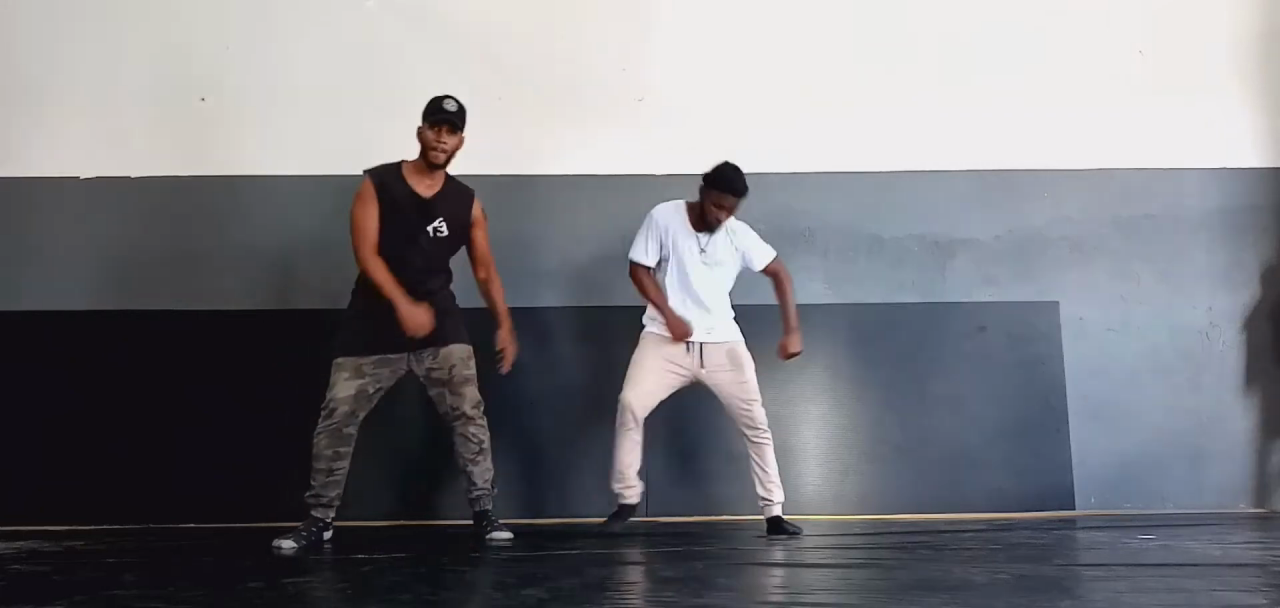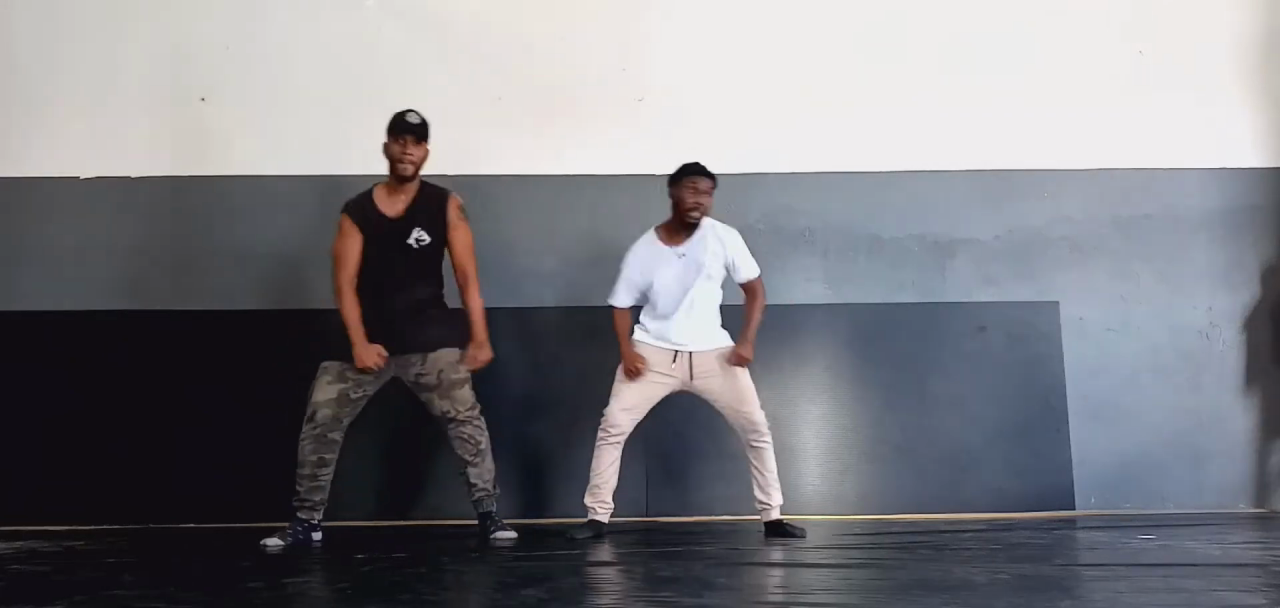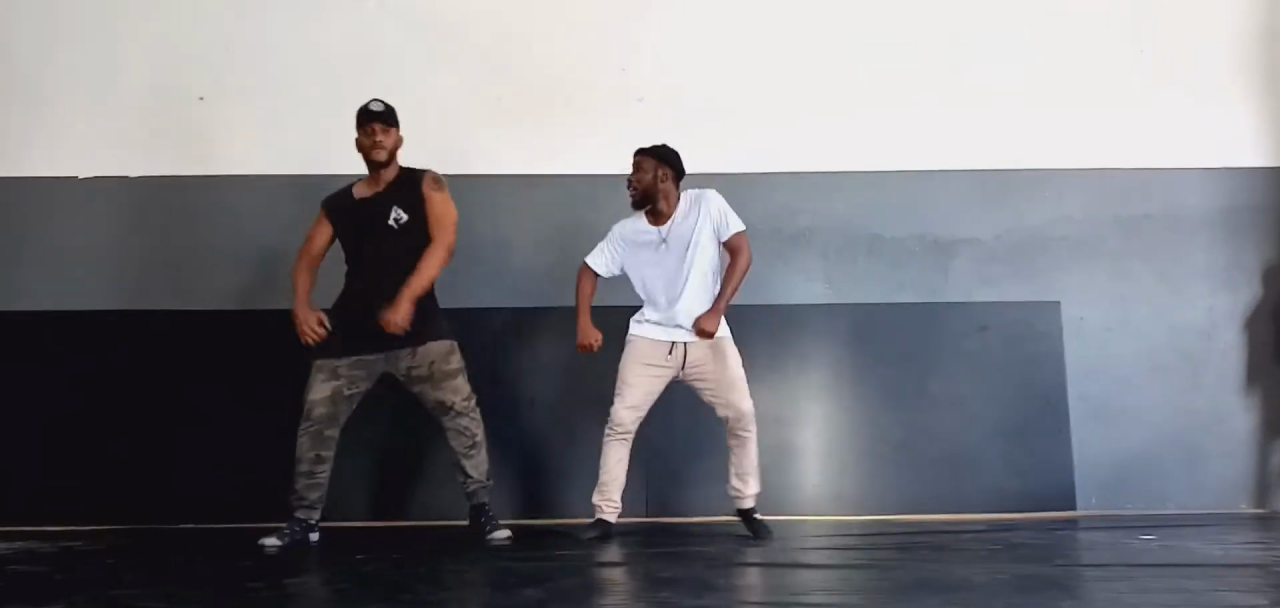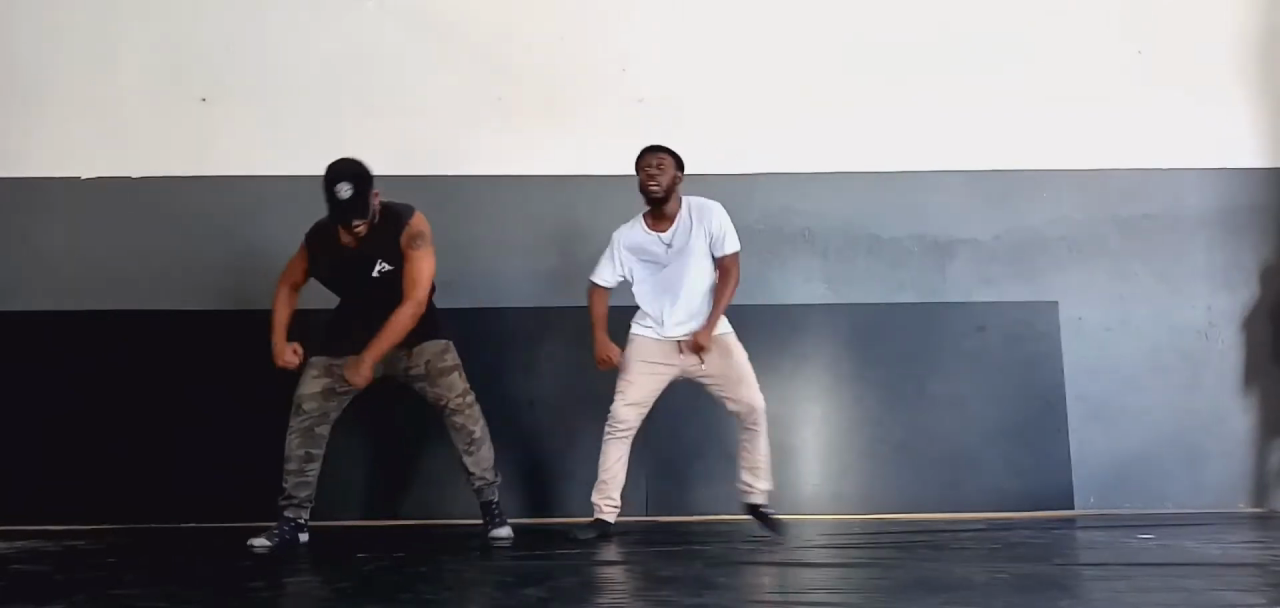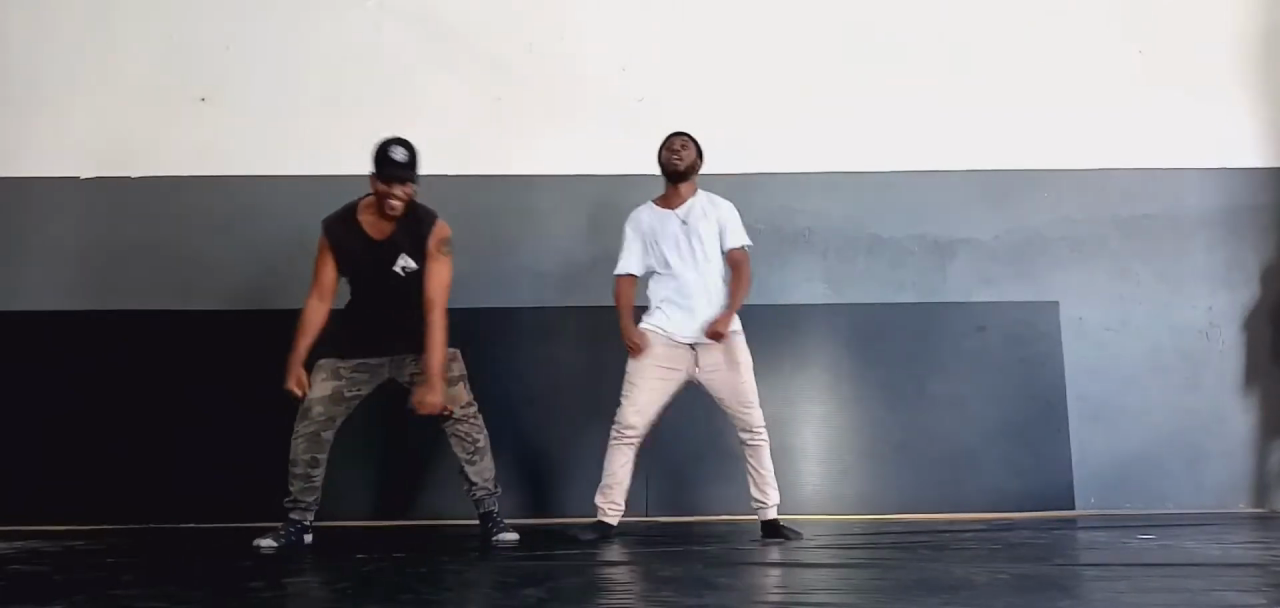
dt=1s
person 1, frame 1
left shoulder: (466, 201)
right shoulder: (376, 183)
left elbow: (483, 266)
right elbow: (366, 252)
left wrist: (503, 321)
right wrist: (402, 302)
left hip: (439, 322)
right hip: (371, 324)
left knee: (469, 414)
right knee: (337, 418)
left ankle: (484, 512)
right ankle: (318, 521)
person 1, frame 2
left shoulder: (445, 204)
right shoulder: (355, 211)
left elbow: (467, 274)
right elbow: (345, 280)
left wrist: (480, 337)
right wrist: (357, 342)
left hip: (430, 334)
right hip: (373, 336)
left knee: (465, 417)
right knee: (320, 421)
left ankle: (487, 513)
right ankle: (307, 521)
person 1, frame 3
left shoulder: (424, 185)
right shoulder: (338, 205)
left elbow: (443, 241)
right elbow: (308, 258)
left wrist: (406, 300)
right wrist: (301, 307)
left hip: (417, 327)
right hip: (353, 332)
left knee: (460, 408)
right knee: (317, 417)
left ankle: (480, 509)
right ankle: (304, 520)
person 1, frame 4
left shoulder: (408, 226)
right shoulder: (319, 238)
left elbow: (416, 300)
right elbow: (288, 287)
left wrist: (370, 358)
right wrist: (278, 340)
left hip: (414, 335)
right hip: (350, 334)
left knee: (460, 405)
right knee: (306, 415)
left ankle: (491, 507)
right ankle: (293, 520)
person 1, frame 5
left shoulder: (432, 229)
right shoulder: (339, 227)
left elbow: (435, 307)
right elbow: (320, 297)
left wrist: (434, 379)
right wrist: (294, 362)
left hip: (419, 341)
right hip: (358, 342)
left knee: (464, 416)
right knee: (312, 419)
left ankle: (490, 516)
right ankle: (298, 522)
person 2, frame 1
left shoulder: (739, 236)
right shoulder: (664, 217)
left elbow: (777, 272)
right elbow: (640, 269)
left wrist: (791, 328)
right wrist: (669, 315)
left hip: (719, 341)
right hip: (664, 338)
left knee: (755, 422)
right knee: (630, 406)
left ankle: (772, 512)
right ankle: (627, 499)
person 2, frame 2
left shoulder: (724, 237)
right shoulder: (643, 249)
left elbow: (755, 290)
right elbow: (621, 305)
left wrist: (746, 342)
right wrist: (627, 352)
left hip: (712, 351)
right hip: (655, 352)
left knee: (755, 426)
right knee: (613, 424)
left ankle: (772, 516)
right ankle: (597, 515)
person 2, frame 3
left shoulder: (707, 204)
right shoulder: (625, 231)
left elbow: (741, 253)
right elbow: (589, 270)
left wrist: (716, 310)
right wrist: (584, 323)
left hip: (702, 336)
right hip: (649, 339)
left knee: (742, 415)
right knee: (620, 423)
left ankle: (745, 504)
right ankle: (604, 516)
person 2, frame 4
left shoulder: (708, 213)
right shoulder: (627, 237)
left elbow: (730, 270)
right elbow: (599, 286)
left wrist: (709, 324)
right wrist: (601, 339)
left hip: (711, 337)
right hip: (653, 339)
left knee: (753, 409)
right knee: (620, 420)
left ankle: (755, 499)
right ankle: (604, 514)
person 2, frame 5
left shoulder: (720, 209)
right shoulder: (640, 218)
left elbow: (741, 268)
right elbow: (625, 277)
left wrist: (727, 314)
right wrist: (627, 326)
left hip: (718, 338)
right hip: (661, 339)
left knee: (752, 425)
right knee: (627, 426)
left ankle: (768, 516)
right ankle: (608, 516)
